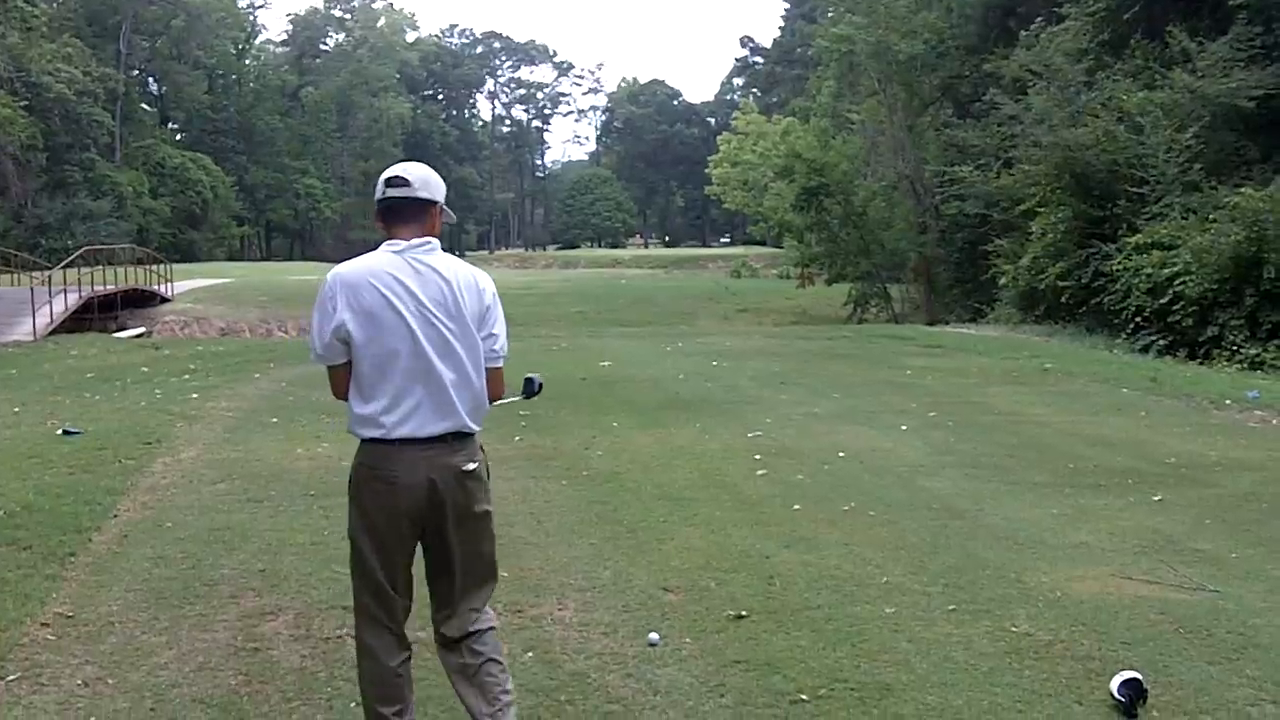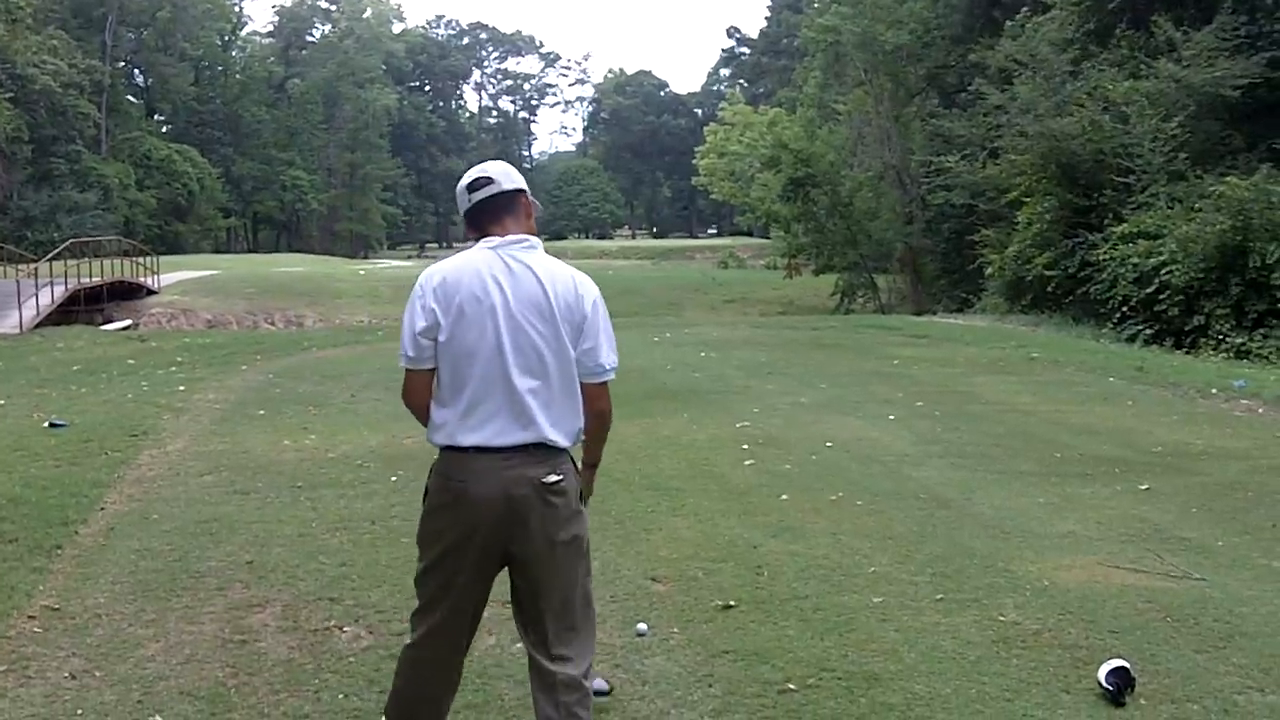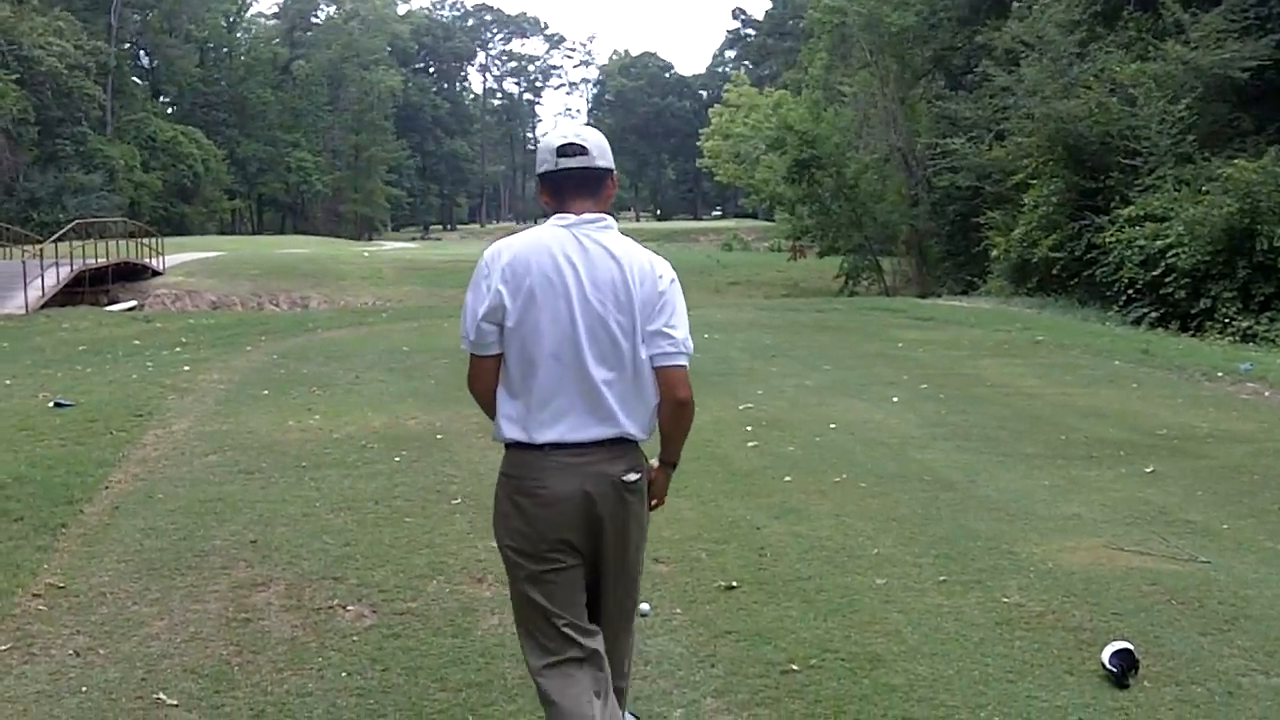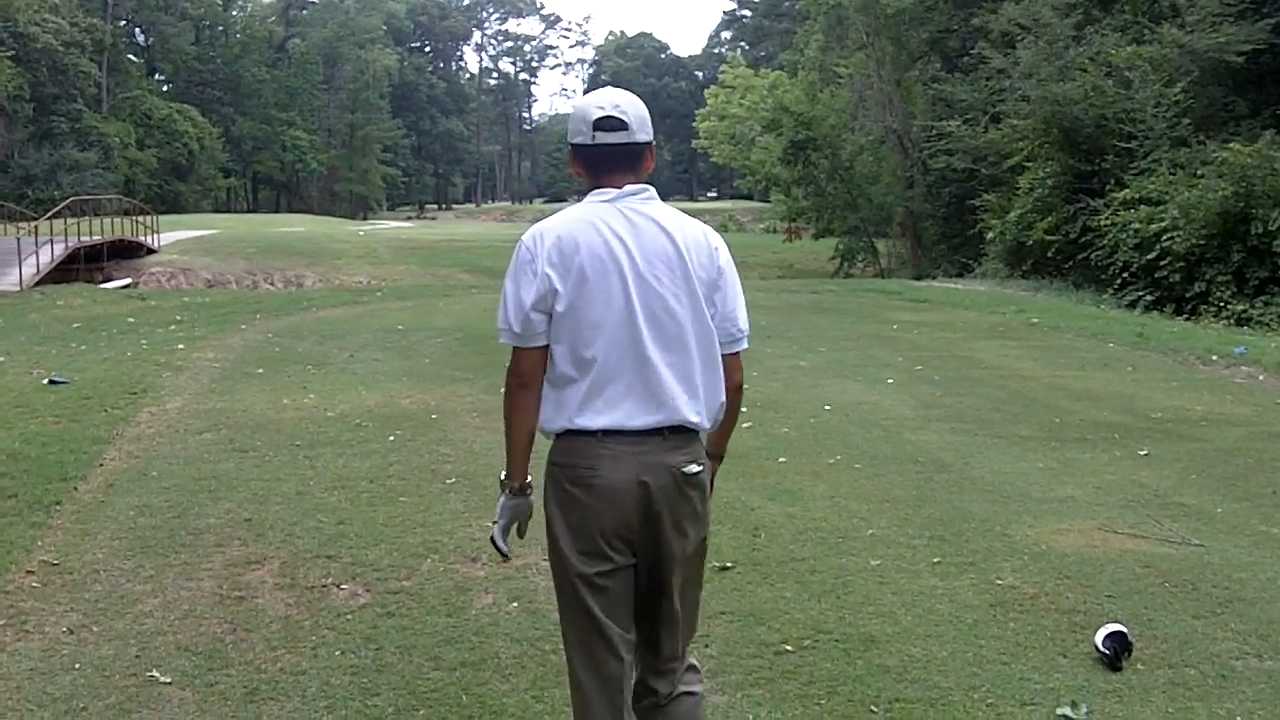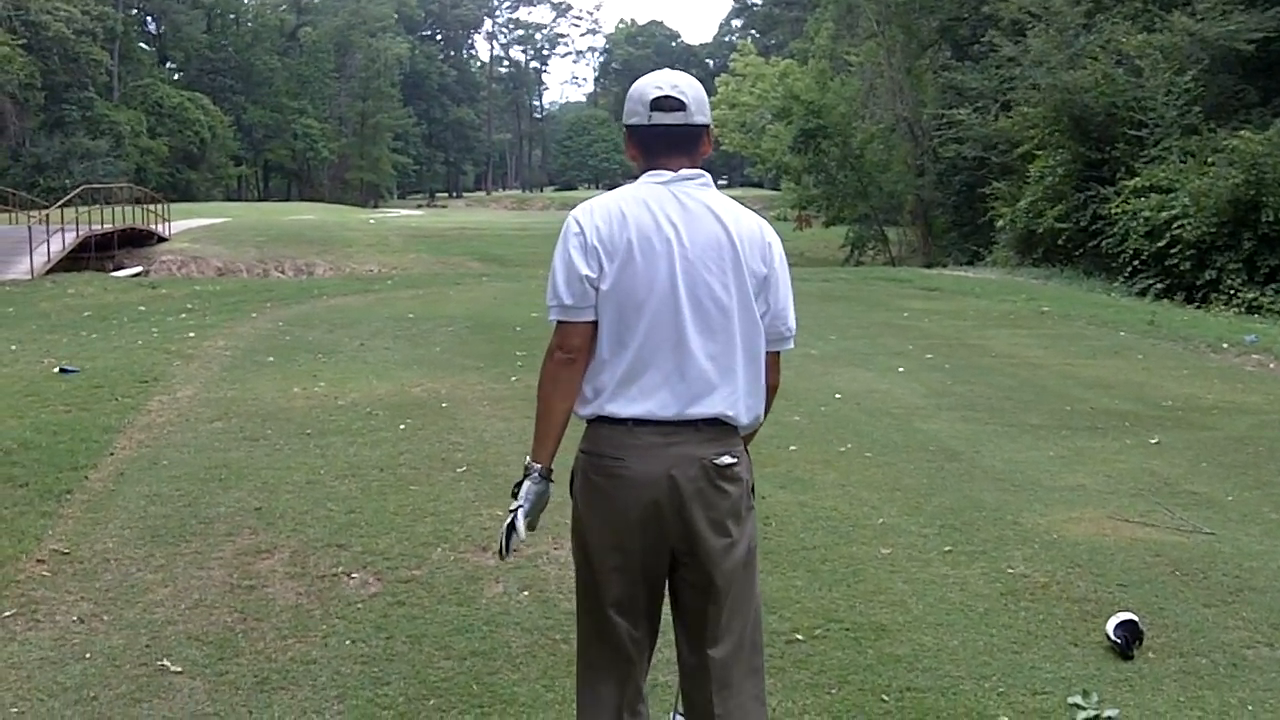
dt=0.4s
person 1, frame 1
left shoulder: (344, 281)
right shoulder: (473, 281)
left elbow: (340, 385)
right elbow: (492, 388)
left hip: (385, 468)
right hip: (458, 464)
left knee: (380, 619)
right knee: (468, 615)
person 1, frame 2
left shoulder: (439, 281)
right shoulder: (575, 286)
left elbow: (416, 395)
right elbow: (598, 405)
right wrist: (587, 472)
left hip: (461, 479)
right hip: (546, 480)
left knee: (439, 628)
right knee: (562, 651)
person 1, frame 3
left shoulder: (504, 259)
right shoulder: (649, 269)
left elbow: (482, 377)
right elbow: (676, 393)
right wrist: (666, 465)
left hip: (536, 476)
right hip: (618, 473)
left knee: (563, 652)
right knee: (604, 643)
person 1, frame 4
left shoulder: (547, 243)
right shoulder: (702, 241)
left elbow: (527, 375)
right elbow: (732, 377)
left wrist: (515, 481)
right wrist: (712, 459)
left hip: (587, 468)
right hip: (679, 465)
left knee: (602, 655)
right knee: (672, 650)
person 1, frame 5
left shoulder: (595, 221)
right shoulder: (755, 233)
left elbow: (569, 352)
right elbow: (769, 369)
left wrist: (538, 467)
left hip: (618, 457)
right hip: (715, 460)
left knee: (612, 653)
right knee: (725, 655)
